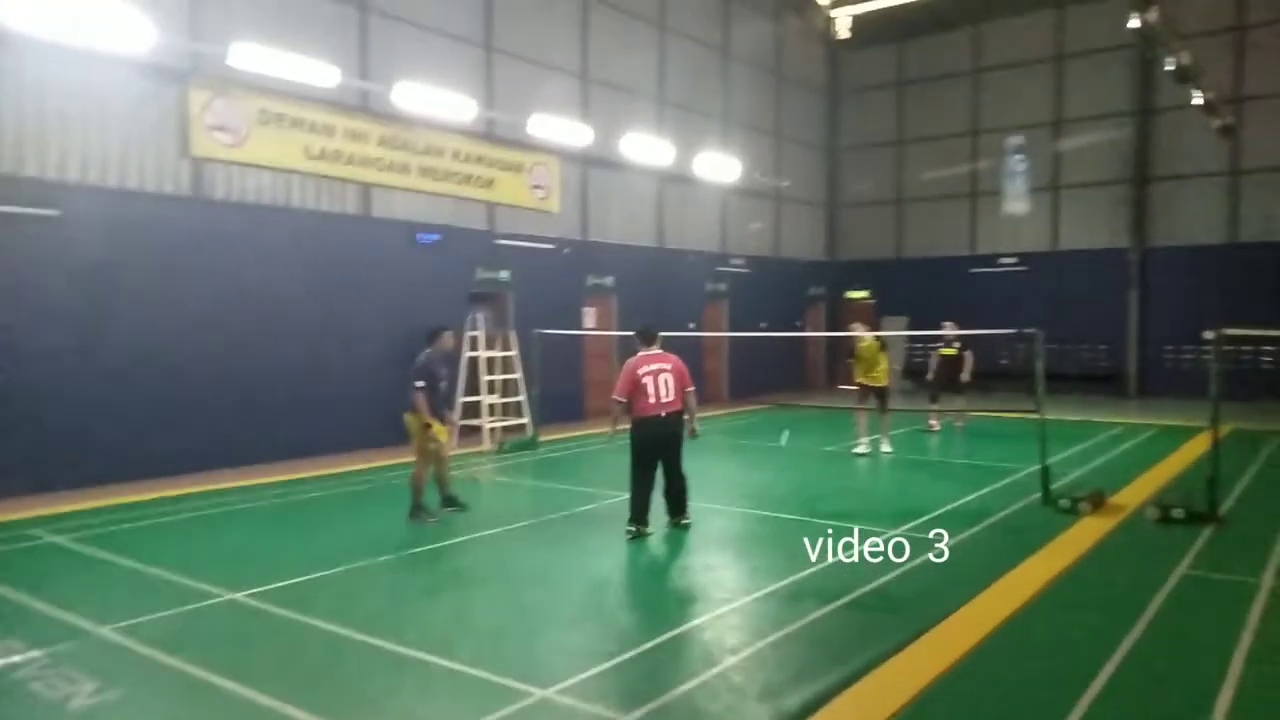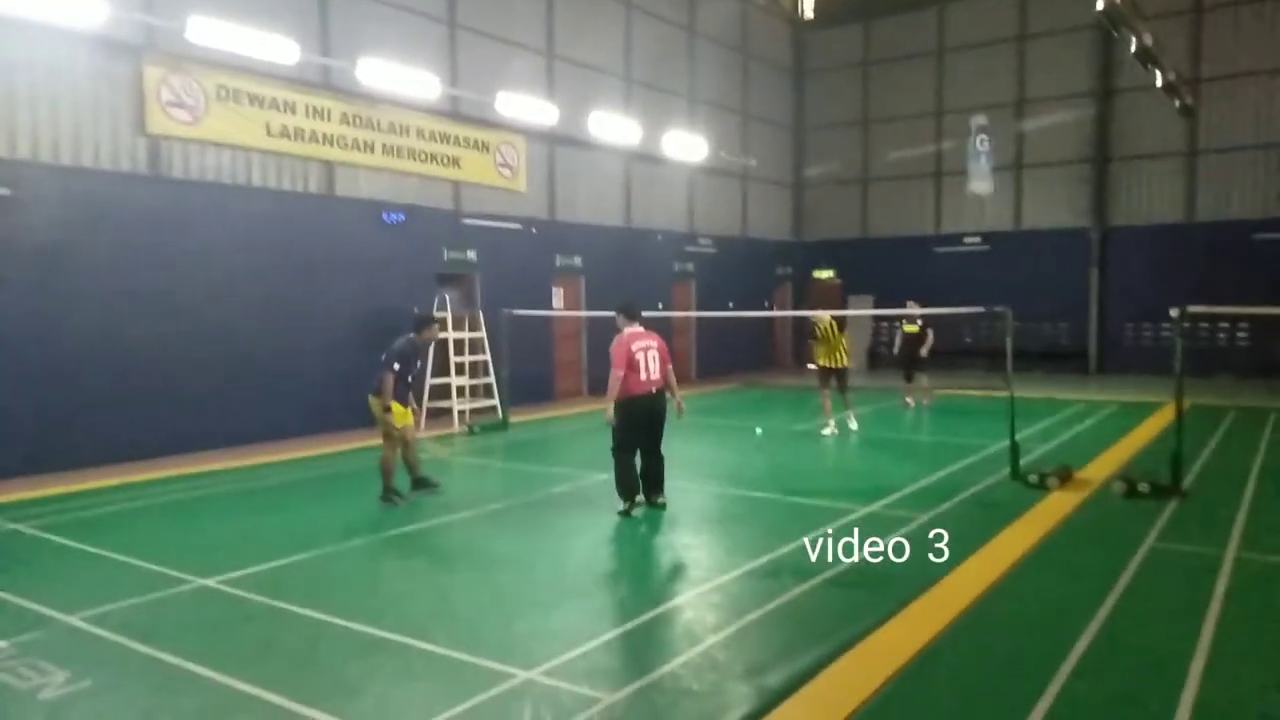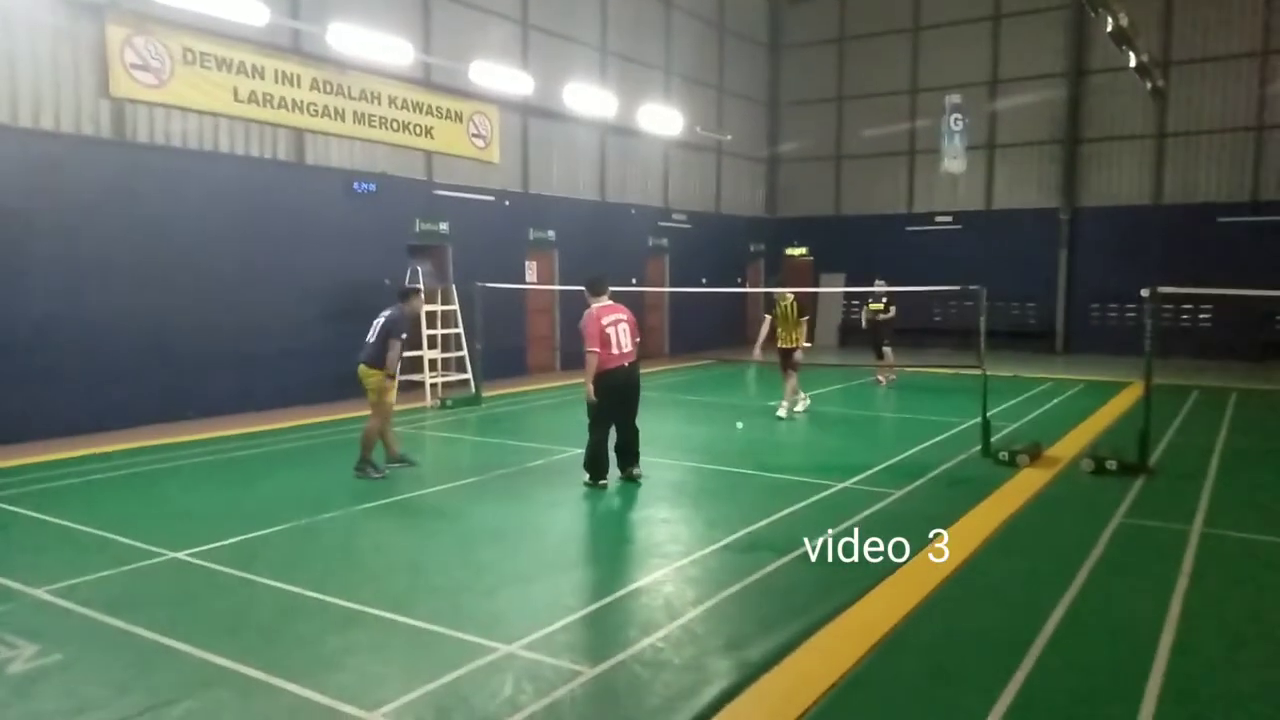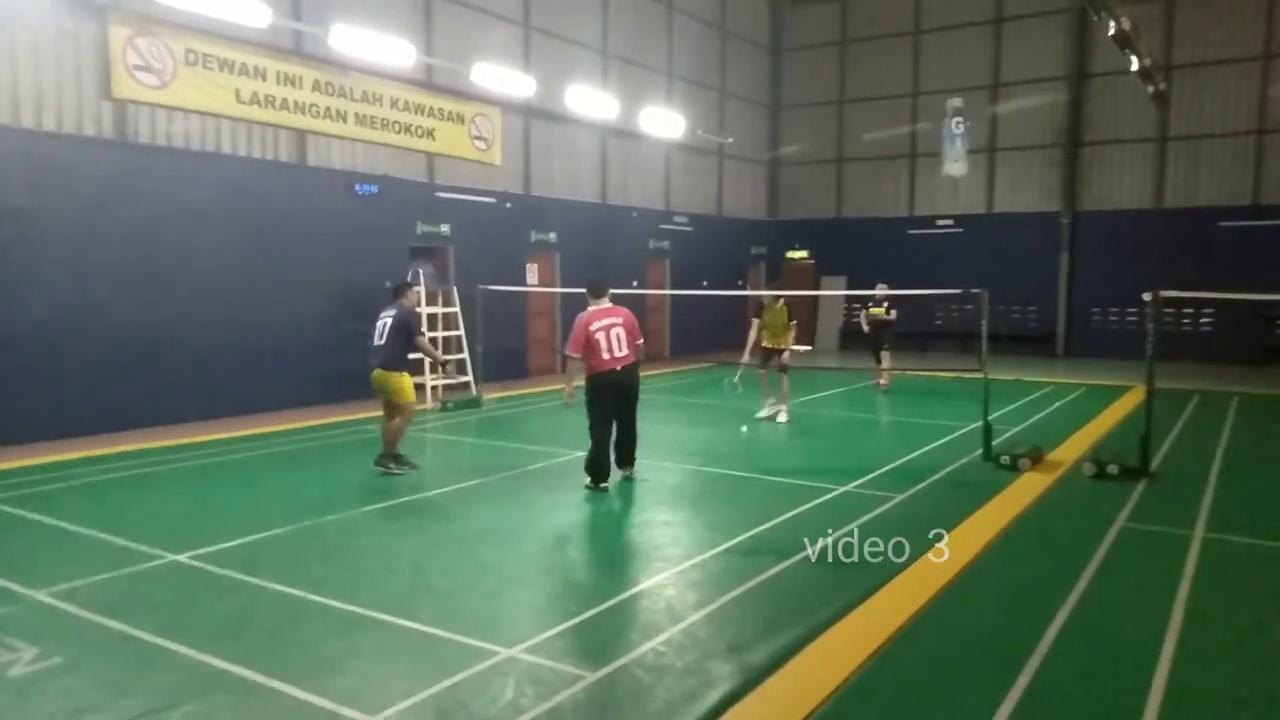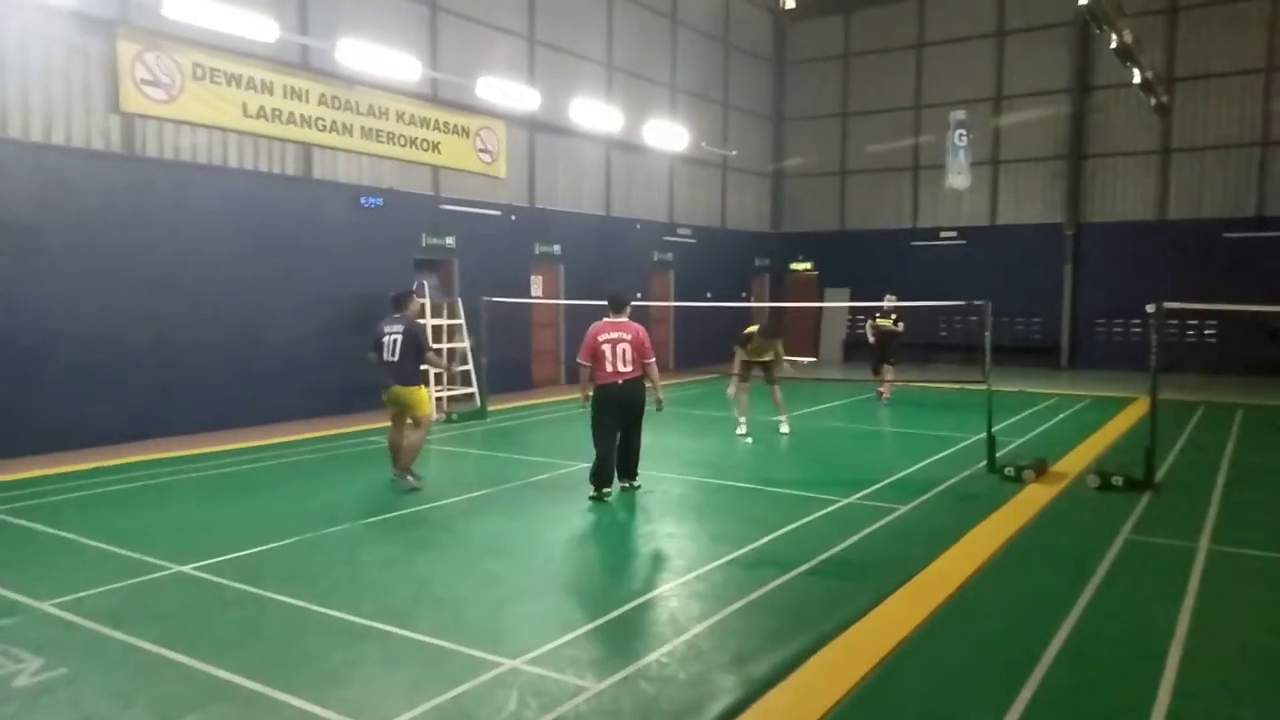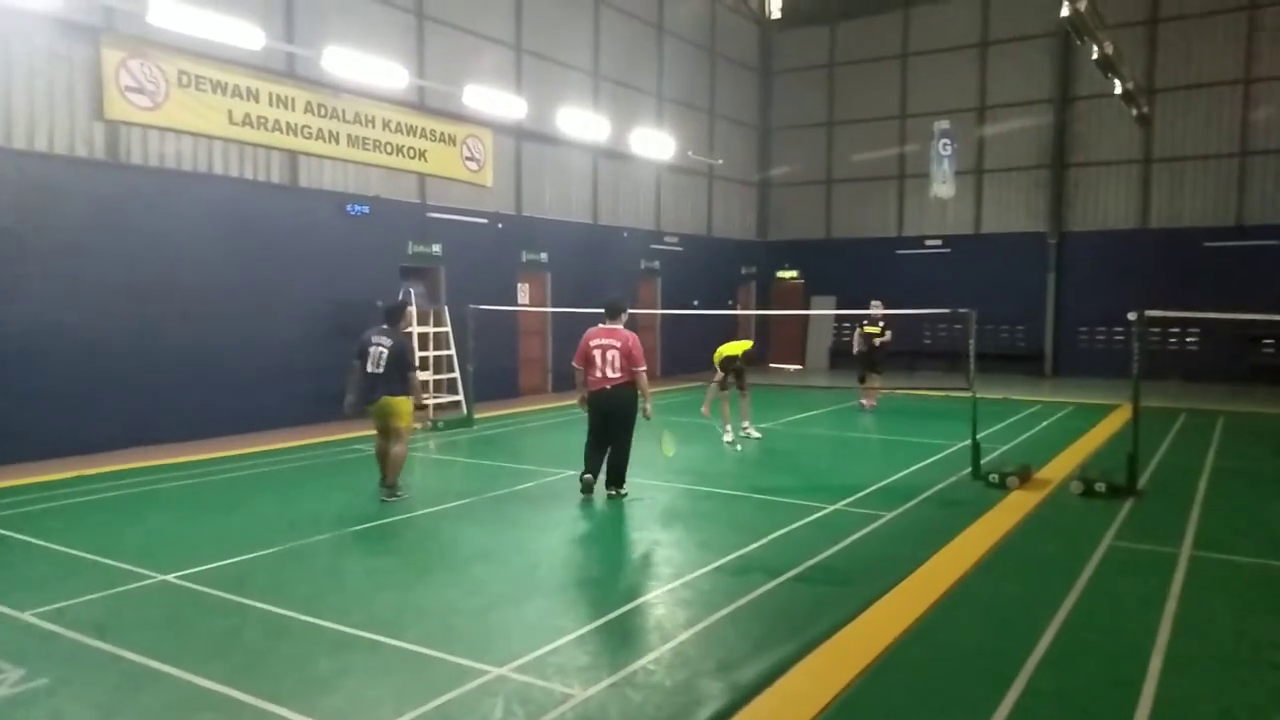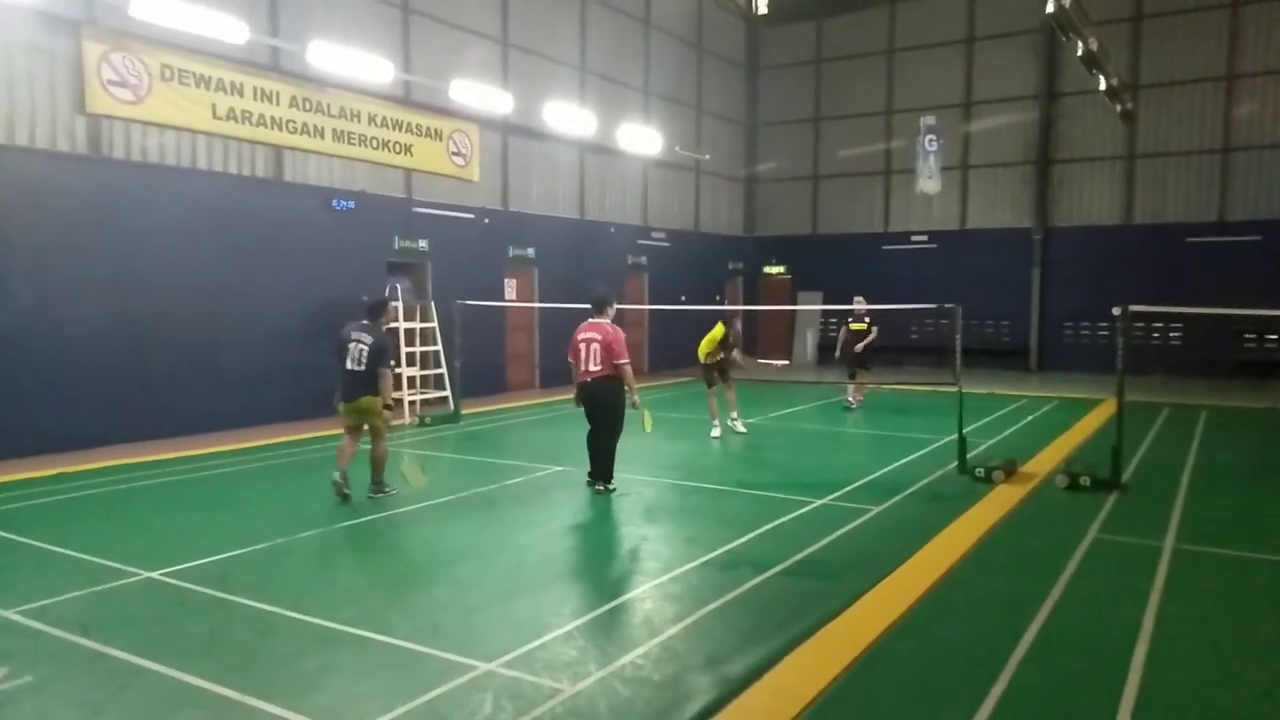
dt=0.3s
person 1, frame 1
left shoulder: (632, 365)
right shoulder: (674, 361)
left elbow: (619, 400)
right elbow: (689, 393)
left wrist: (613, 425)
right wrist: (692, 421)
left hip: (645, 425)
right hip: (673, 421)
left knee: (642, 476)
right knee: (674, 471)
left ankle: (637, 523)
right ankle: (679, 515)
person 1, frame 2
left shoulder: (622, 340)
right shoulder: (655, 338)
left elbow: (618, 375)
right elbow: (668, 371)
left wrist: (610, 405)
right wrist: (677, 397)
left hip: (632, 403)
right hip: (656, 399)
left knee: (624, 451)
right knee: (652, 450)
left ankle: (630, 498)
right ankle: (655, 494)
person 1, frame 3
left shoulder: (592, 315)
right shoulder: (624, 311)
left elbow: (593, 352)
right elbow: (635, 342)
left wrist: (588, 383)
left hip: (607, 377)
right hip: (630, 372)
left knee: (599, 428)
right knee: (627, 423)
left ankle: (598, 475)
right ankle: (631, 466)
person 1, frame 4
left shoulder: (584, 319)
right shoulder: (625, 313)
left elbow: (574, 356)
right elbow: (639, 345)
left wrist: (569, 385)
right wrist: (636, 366)
left hip: (600, 379)
right hip: (628, 375)
left knee: (601, 429)
right knee: (627, 424)
left ankle: (599, 478)
right ankle: (627, 465)
person 1, frame 5
left shoulder: (595, 330)
right shoulder: (638, 330)
left elbow: (585, 364)
right elbow: (649, 364)
left wrist: (584, 390)
right wrist: (658, 392)
left hip: (606, 391)
right hip: (633, 389)
left knee: (604, 440)
right knee: (630, 437)
left ankle: (602, 485)
right ankle: (628, 478)
person 1, frame 6
left shoulder: (590, 335)
right shoulder: (630, 338)
left elbow: (579, 368)
right elbow: (640, 373)
left wrist: (581, 392)
right wrist: (646, 401)
left hip: (597, 395)
right hip: (623, 395)
left knee: (596, 440)
right knee: (620, 442)
left ankle: (589, 475)
right ankle: (615, 486)
person 1, frame 7
left shoulder: (581, 330)
right shoulder: (613, 332)
left elbow: (573, 363)
right elbow: (623, 365)
left wrist: (577, 388)
right wrist: (633, 392)
left hip: (586, 387)
right hip: (608, 388)
left knee: (595, 431)
right knee: (608, 435)
left ankle: (594, 475)
right ankle: (603, 480)
person 2, frame 1
left shoulder: (440, 361)
right shoulder: (425, 363)
right elbow: (417, 396)
left wrist: (447, 415)
right wrist: (426, 425)
left hip: (436, 419)
right hip: (422, 419)
left knee: (442, 457)
right knee: (424, 462)
left ankle: (446, 497)
right ankle: (417, 507)
person 2, frame 2
left shoulder: (414, 348)
right shoulder: (404, 349)
right elbow: (388, 378)
left wrist: (411, 403)
right wrist: (386, 410)
left hip: (398, 401)
right hip: (385, 401)
left knee: (409, 440)
right knee: (391, 445)
left ankle: (417, 479)
right ankle: (388, 490)
person 2, frame 3
left shoulder: (392, 314)
right shoulder: (400, 318)
right elbow: (394, 348)
right wrist: (390, 376)
left hip: (370, 367)
right hip: (375, 369)
left knee: (386, 414)
right knee: (379, 416)
left ankle: (393, 454)
right ankle: (363, 462)
person 2, frame 4
left shoulder: (384, 314)
right shoulder: (408, 314)
right elbow: (421, 343)
right wrist: (443, 363)
left hip: (376, 370)
right hip: (393, 371)
left knee: (390, 414)
right knee: (405, 413)
left ankle: (392, 457)
right ankle: (385, 456)
person 2, frame 5
left shoulder: (383, 326)
right shoulder: (414, 327)
left elbow: (374, 357)
right elbow: (428, 357)
right wrist: (447, 367)
left hip: (389, 385)
right hip: (409, 386)
left knee: (397, 427)
right knee: (421, 427)
left ankle: (399, 469)
right ankle: (403, 470)
person 2, frame 6
left shoulder: (369, 336)
right shoulder: (402, 343)
left elbow: (357, 367)
right elbow: (412, 377)
left wrist: (352, 393)
right wrist: (419, 405)
left hip: (371, 397)
right hip: (395, 398)
left knee: (383, 437)
right knee: (399, 441)
left ankle: (384, 479)
right ankle: (390, 488)
person 2, frame 7
left shoulder: (347, 330)
right shoulder: (381, 340)
left elbow: (341, 362)
right elbow: (384, 375)
left wrist: (342, 390)
right wrist: (387, 406)
left hip: (349, 395)
right hip: (372, 397)
left knee: (350, 436)
right knee: (379, 439)
left ankle: (341, 473)
right ankle: (377, 484)
